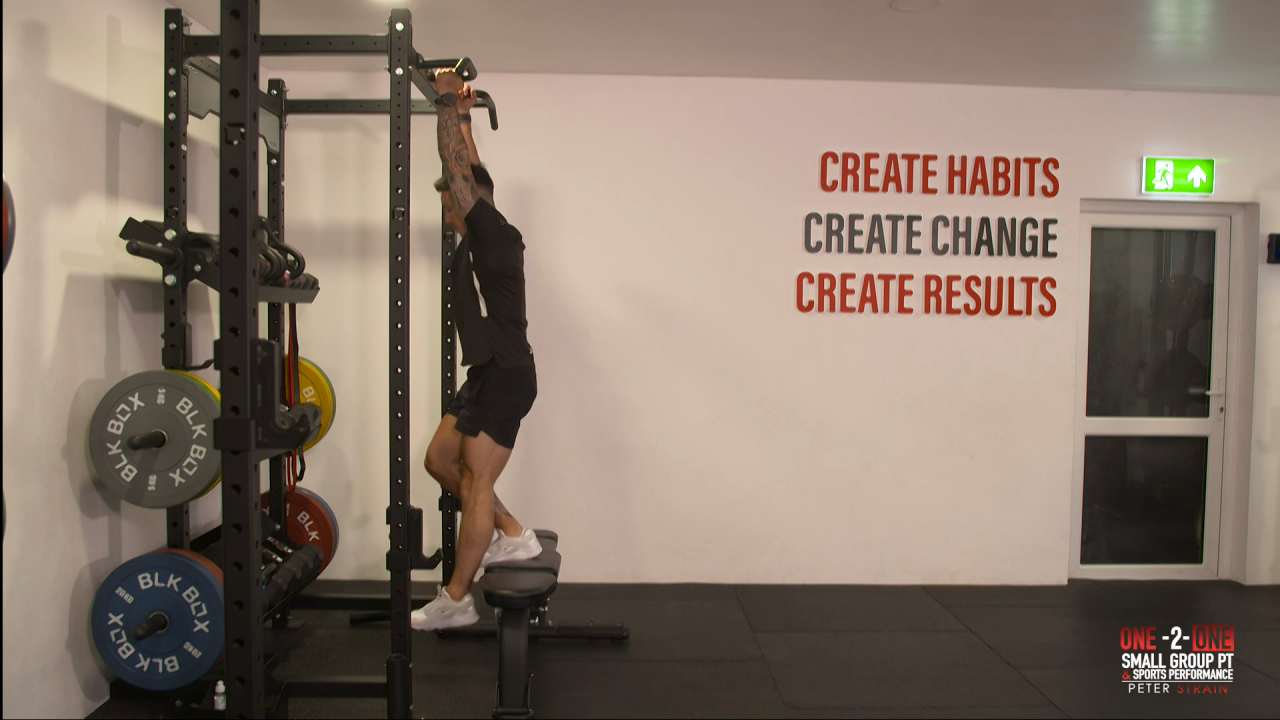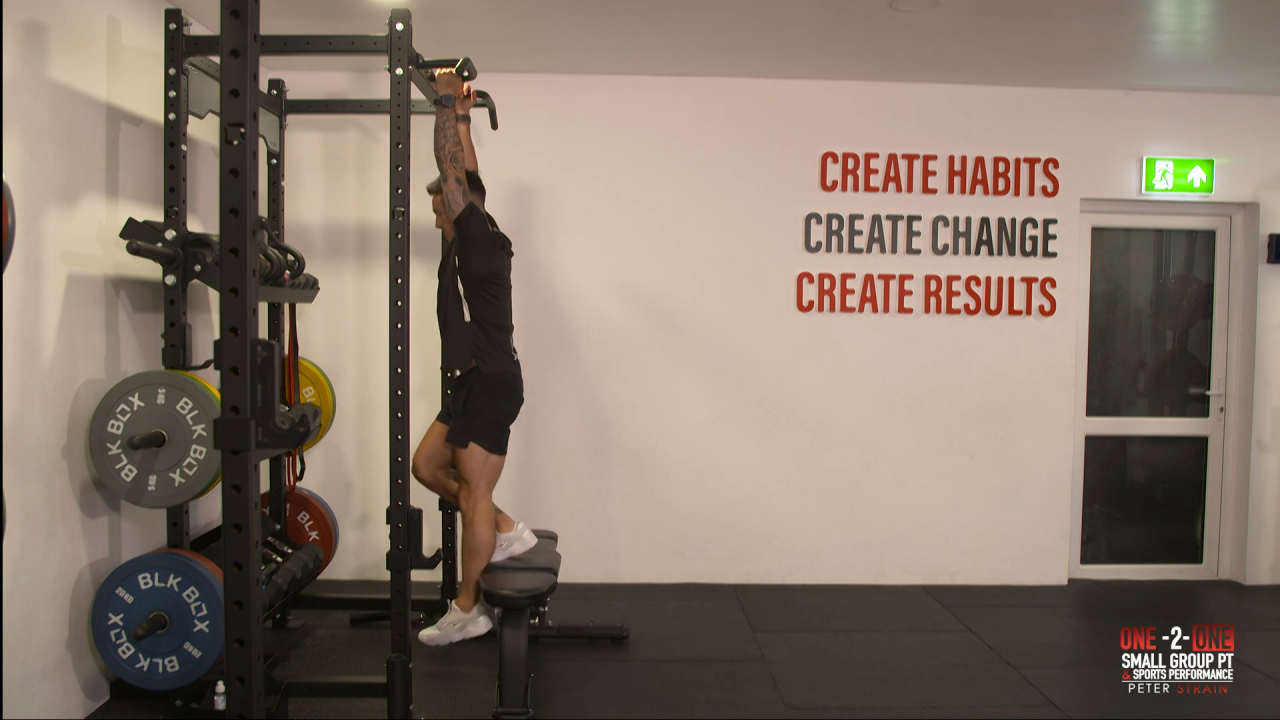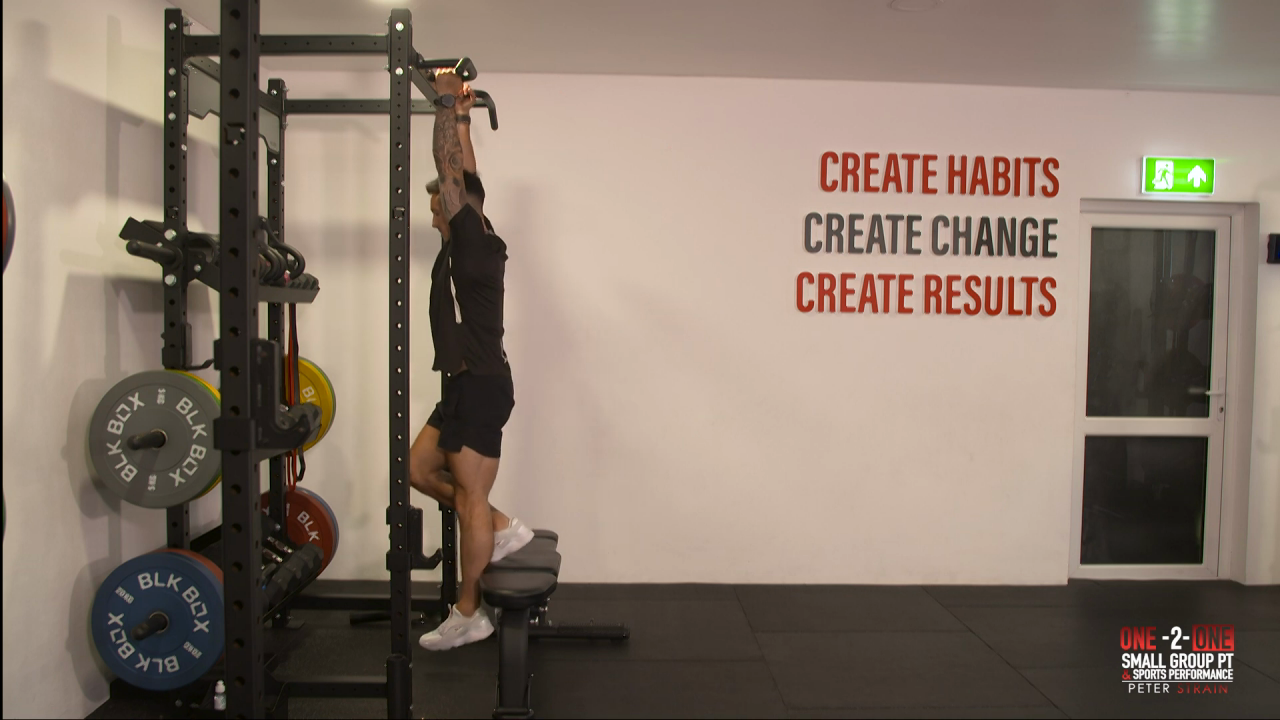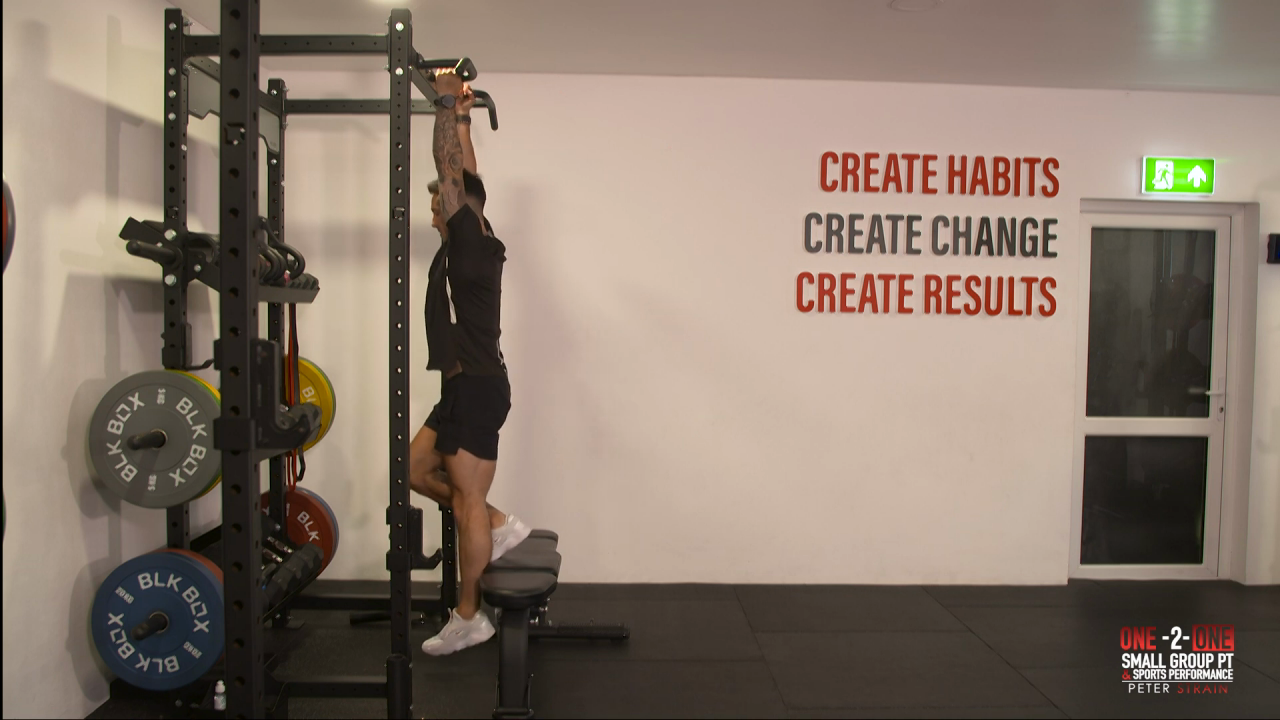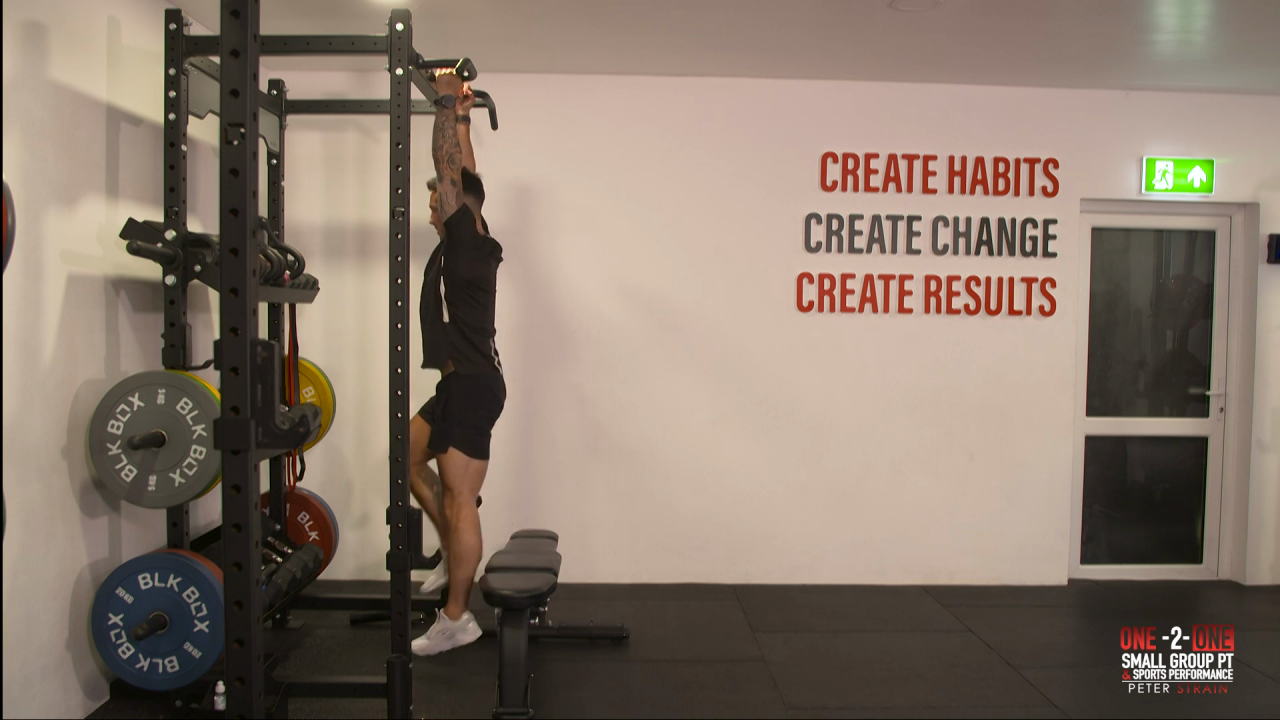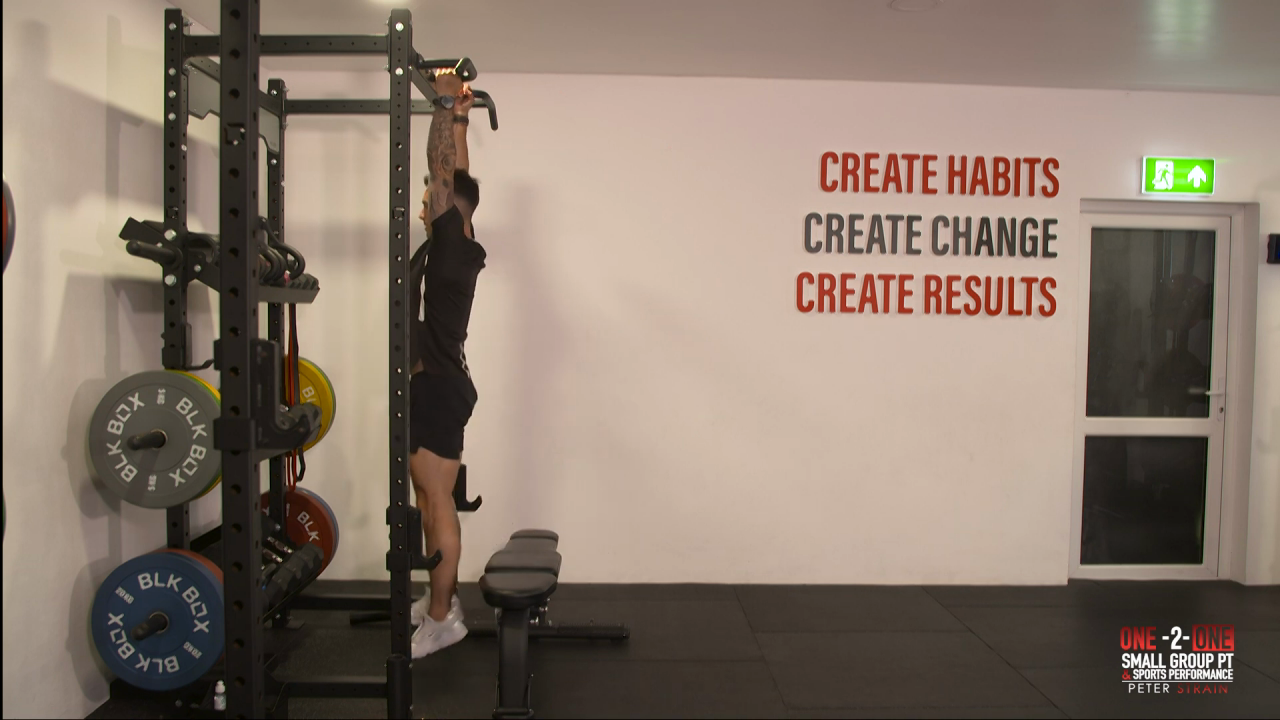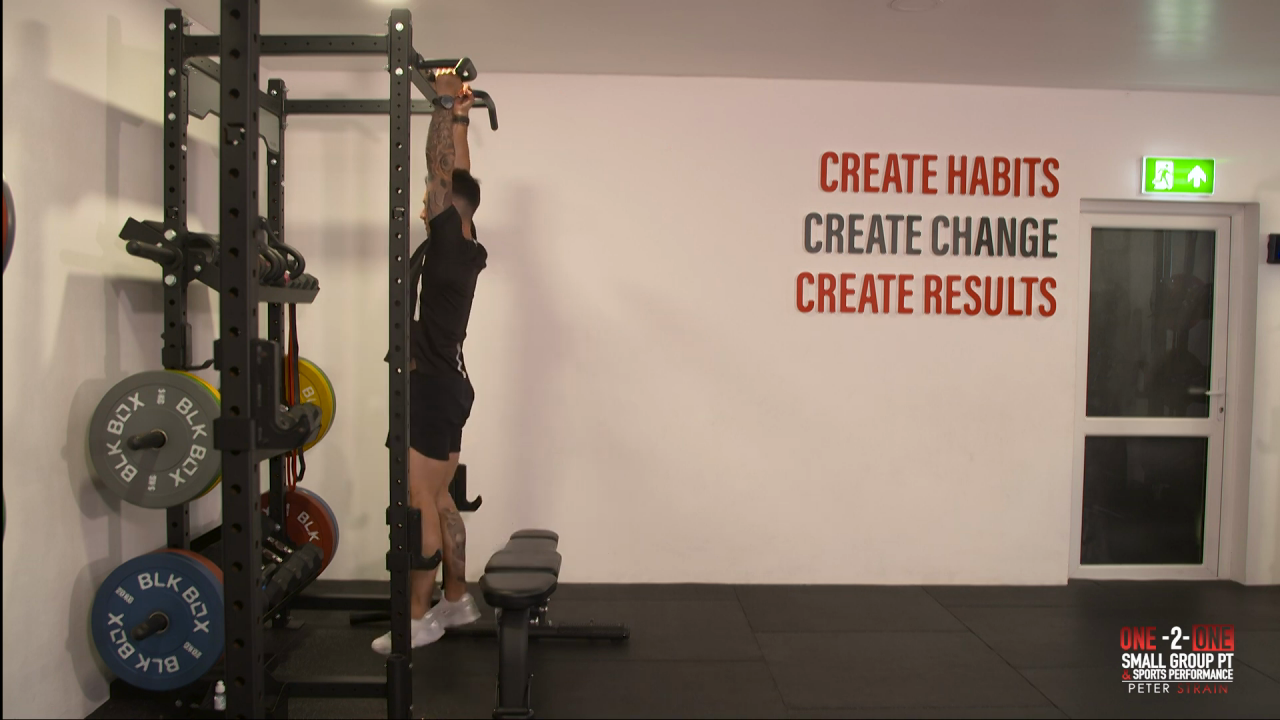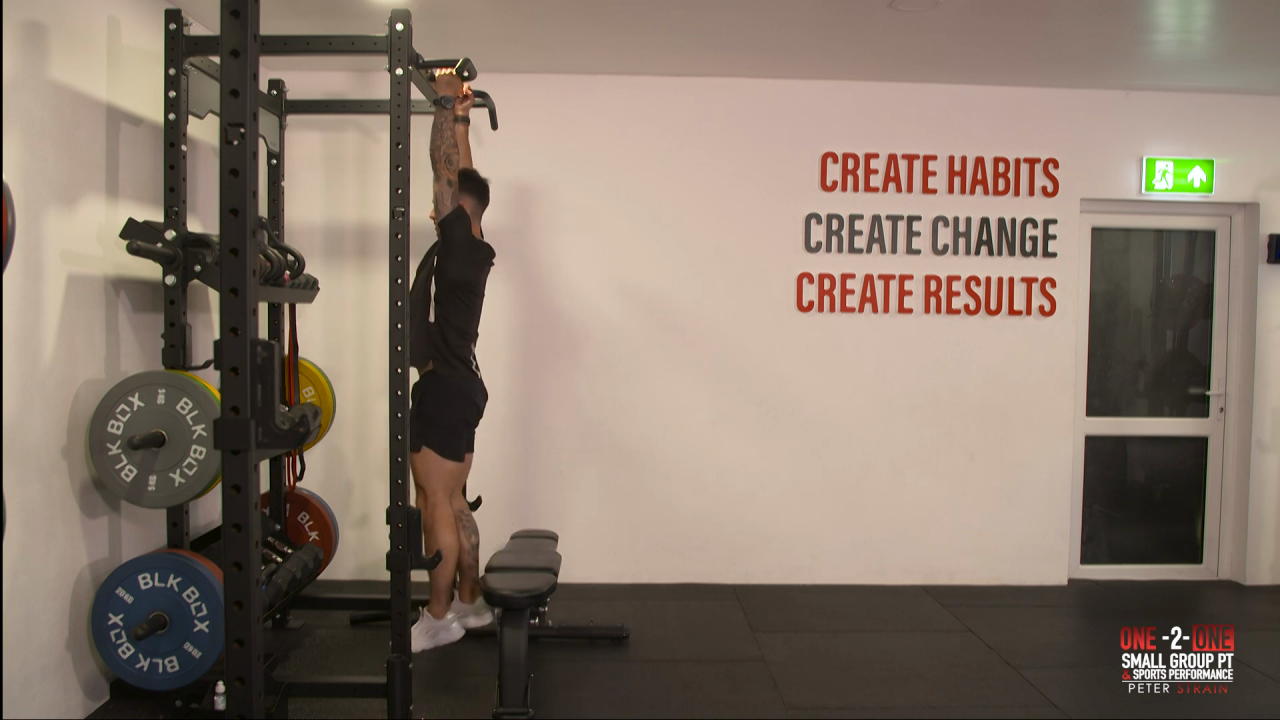
dt=0.4s
person 1, frame 1
left shoulder: (494, 235)
right shoulder: (481, 241)
left elbow: (457, 168)
right elbow: (465, 170)
left wrist: (448, 103)
right wrist: (460, 114)
left hip: (504, 377)
right hip: (488, 374)
left knee: (474, 484)
right knee: (440, 460)
left ankle: (456, 599)
right ankle: (513, 535)
person 1, frame 2
left shoulder: (478, 239)
right shoulder: (475, 242)
left elbow: (452, 172)
right elbow: (464, 173)
left wrist: (448, 105)
right wrist: (460, 115)
left hip: (489, 384)
right hip: (477, 382)
left knee: (473, 494)
right knee: (426, 466)
left ankle: (466, 610)
right ankle: (506, 531)
person 1, frame 3
left shoulder: (471, 240)
right shoulder: (472, 242)
left elbow: (450, 170)
right elbow: (461, 173)
left wrist: (448, 105)
right wrist: (460, 115)
left hip: (479, 386)
right hip: (468, 384)
left knee: (469, 498)
right knee: (418, 470)
left ankle: (467, 615)
right ankle: (501, 529)
person 1, frame 4
left shoulder: (469, 240)
right shoulder: (471, 242)
left elbow: (450, 169)
right elbow: (462, 173)
left wrist: (449, 105)
right wrist: (461, 116)
left hip: (476, 387)
right hip: (466, 386)
left knee: (467, 501)
right knee: (415, 470)
left ankle: (468, 618)
right ankle: (498, 525)
person 1, frame 5
left shoulder: (464, 240)
right shoulder: (467, 242)
left elbow: (449, 168)
right elbow: (461, 171)
left wrist: (447, 104)
right wrist: (459, 115)
left hip: (471, 386)
right hip: (461, 384)
left knee: (458, 500)
right knee: (403, 456)
left ankle: (455, 618)
right ankle: (456, 547)
person 1, frame 6
left shoulder: (450, 241)
right shoulder: (456, 244)
left elbow: (441, 167)
right elbow: (454, 172)
left wrist: (445, 104)
right wrist: (460, 116)
left hip: (438, 386)
right hip: (441, 383)
left knee: (436, 503)
right knee: (431, 499)
left ankle: (441, 618)
right ankle: (441, 596)
person 1, frame 7
left shoulder: (447, 241)
right shoulder: (462, 245)
left elbow: (441, 170)
right elbow: (456, 174)
left wrist: (445, 105)
right wrist: (459, 117)
left hip: (432, 386)
right hip: (444, 384)
left knee: (419, 505)
right knee: (438, 501)
left ankle: (419, 617)
right ankle: (456, 598)
person 1, frame 8
left shoulder: (459, 243)
right shoulder: (470, 247)
left elbow: (444, 170)
right elbow: (460, 175)
left wrist: (446, 106)
right wrist: (459, 116)
left hip: (444, 387)
right hip: (455, 384)
left knee: (435, 506)
right knee: (450, 503)
left ankle: (438, 617)
right ankle: (469, 602)
